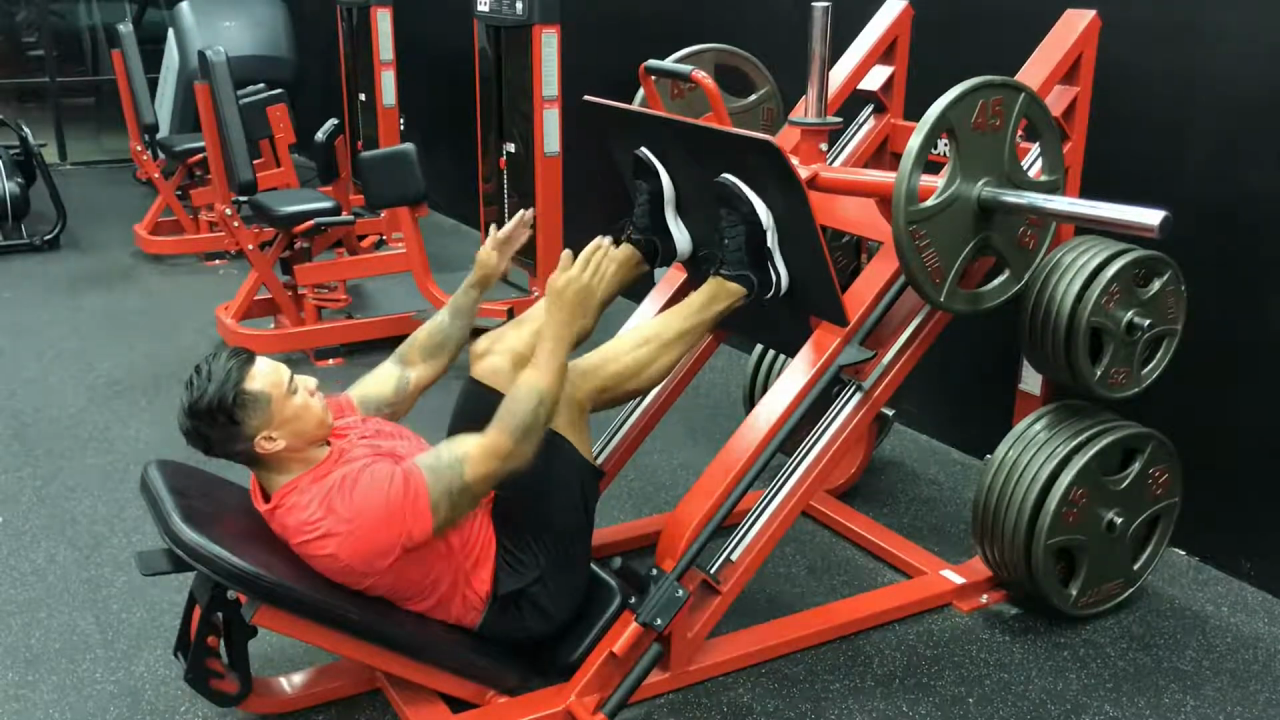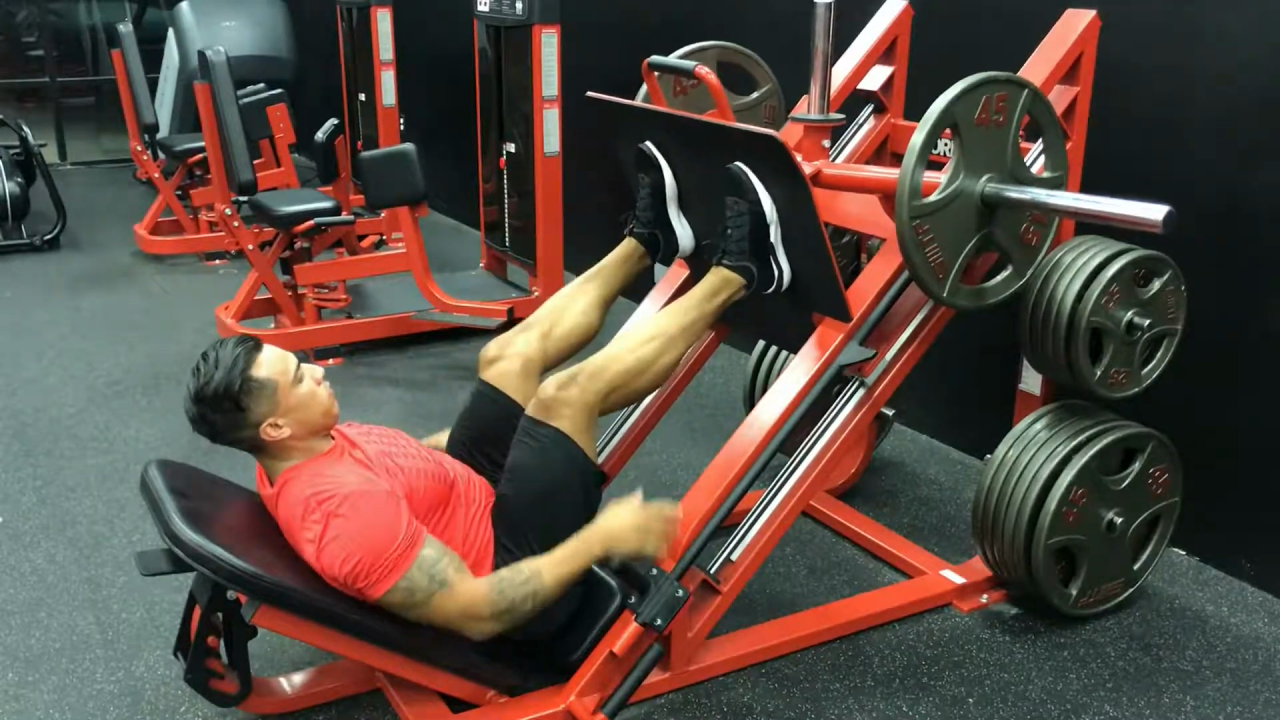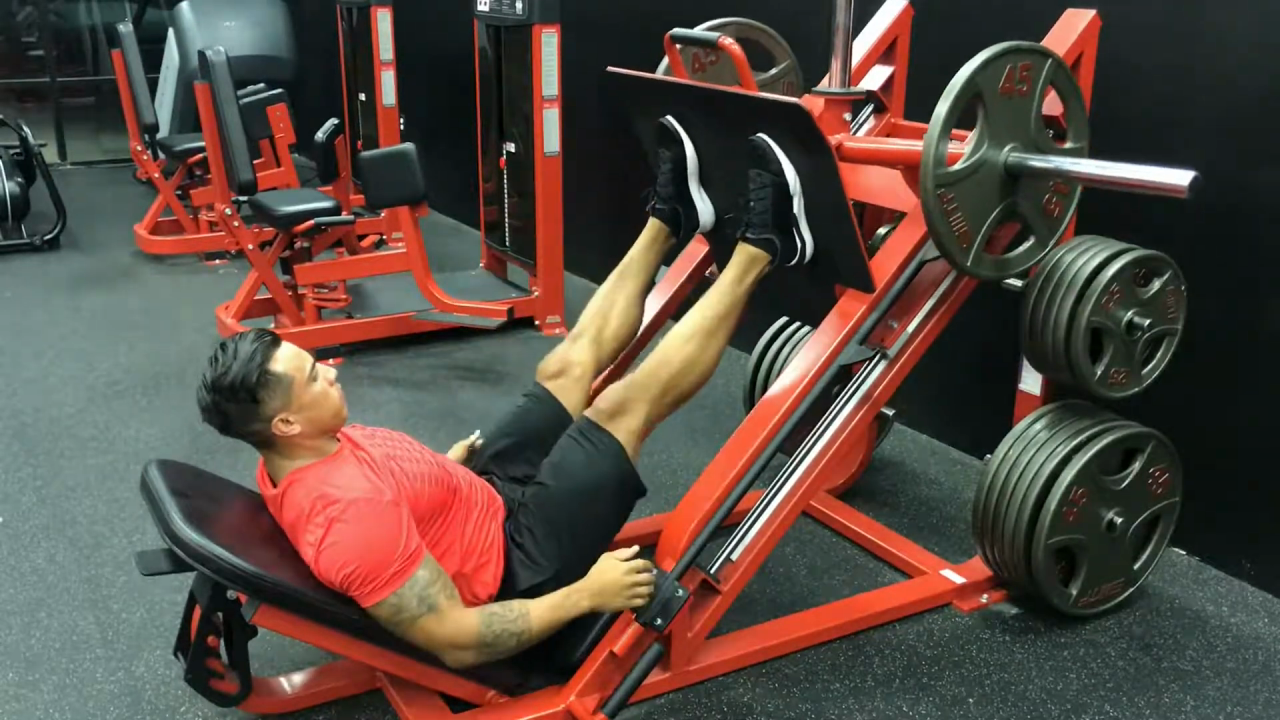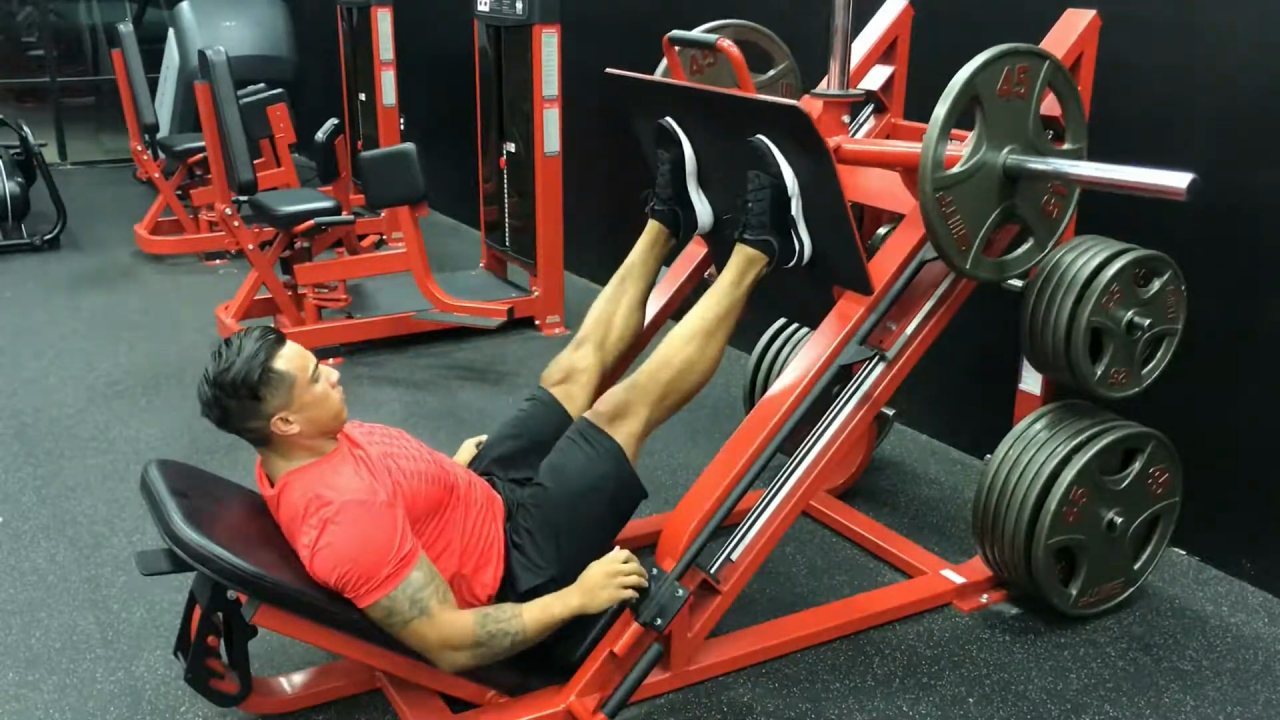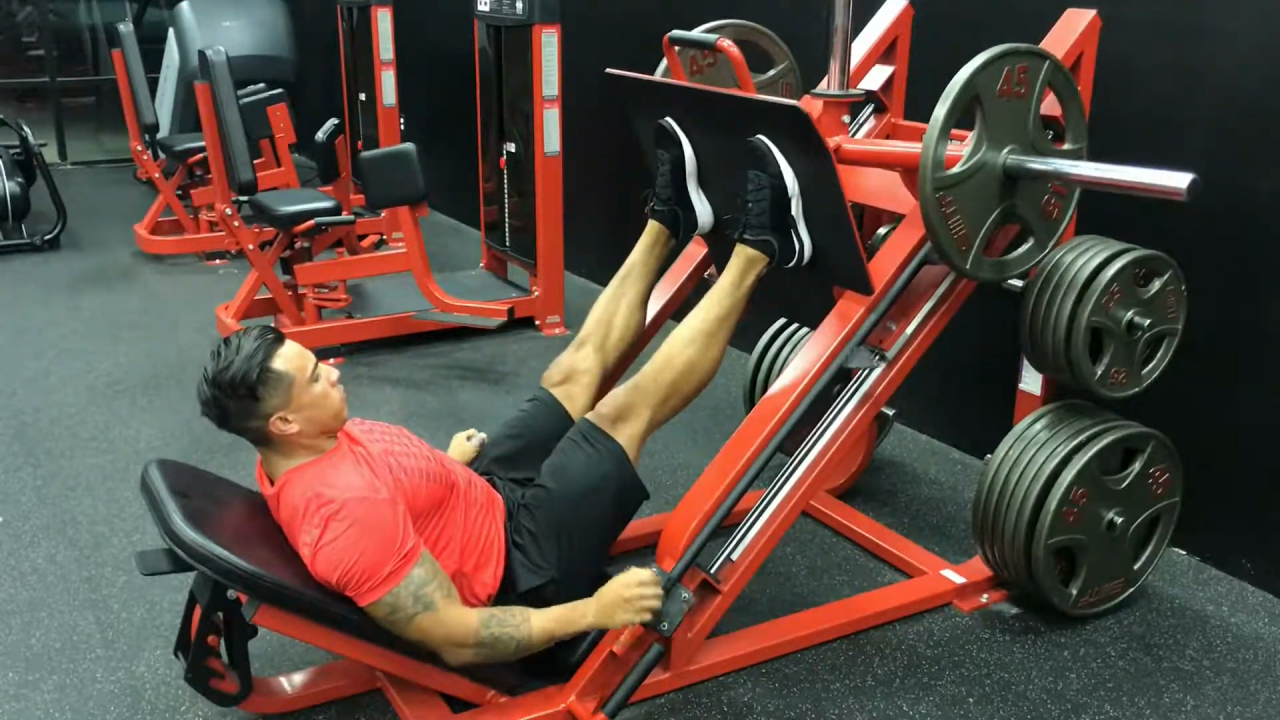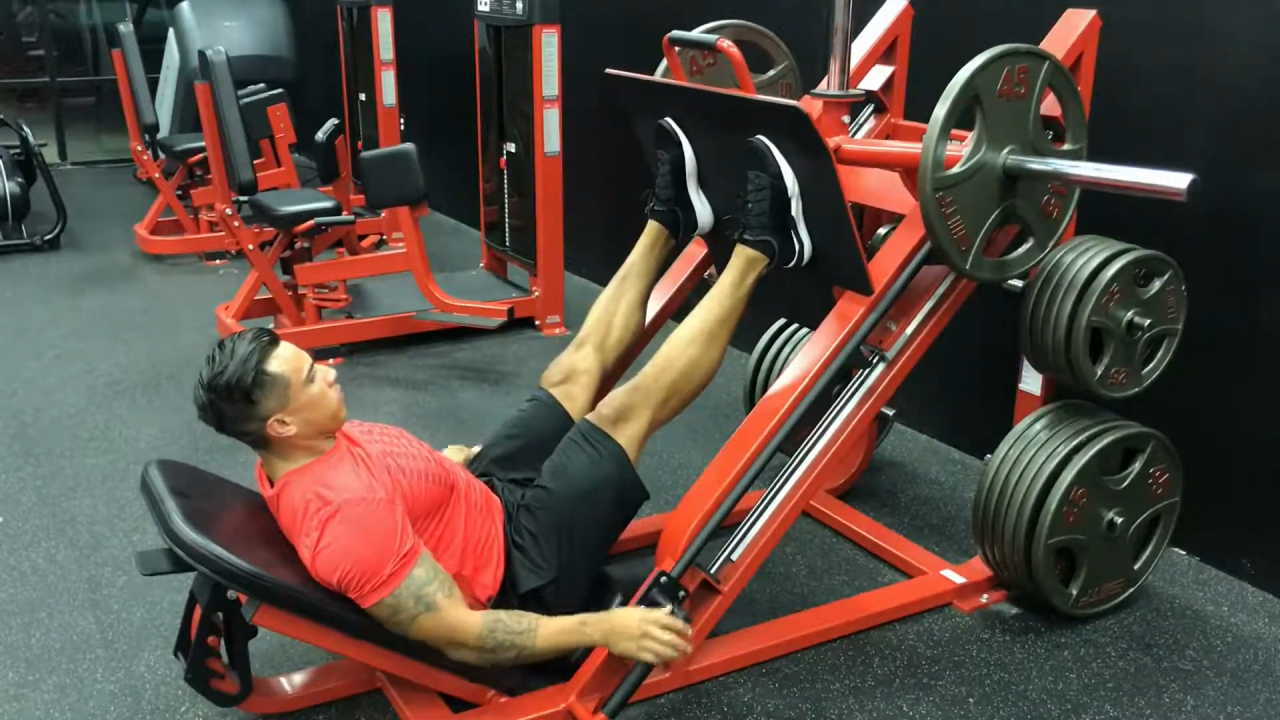
dt=0.3s
person 1, frame 1
left shoulder: (295, 455)
right shoulder: (345, 508)
left elbow: (407, 373)
right elbow: (507, 451)
left wrist: (478, 280)
right wrist: (561, 319)
left hip: (469, 518)
right hip: (519, 588)
left knee: (496, 352)
right knee: (559, 387)
left ankle: (644, 246)
right ankle: (733, 284)
person 1, frame 2
left shoulder: (294, 460)
right shoulder: (343, 513)
right elbow: (478, 614)
left wrist: (441, 444)
right wrist: (599, 540)
left hip: (476, 509)
right hip: (518, 590)
left knee: (508, 356)
right knee: (563, 396)
left ankle: (647, 240)
right ankle: (734, 276)
person 1, frame 3
left shoulder: (298, 456)
right shoulder: (346, 518)
right elbow: (458, 644)
left wrist: (447, 464)
right wrist: (588, 594)
left hip: (488, 499)
right hip: (523, 568)
left knee: (567, 366)
right knee: (621, 406)
left ankle: (668, 220)
right ankle: (759, 251)
person 1, frame 4
left shoulder: (298, 455)
right shoulder: (342, 518)
right elbow: (451, 647)
left wrist: (453, 468)
right wrist: (579, 596)
left hip: (487, 498)
right hip: (521, 566)
left knee: (574, 370)
right knee: (622, 408)
left ankle: (667, 221)
right ankle: (755, 252)
person 1, frame 5
left shoulder: (298, 454)
right shoulder: (344, 515)
right elbow: (457, 641)
left wrist: (445, 461)
right wrist: (596, 609)
left hip: (488, 502)
right hip: (523, 568)
left knee: (574, 370)
right knee: (623, 409)
left ankle: (668, 220)
right ankle: (757, 252)
person 1, frame 6
left shoulder: (299, 455)
right shoulder: (344, 517)
right elbow: (461, 638)
left wrist: (439, 463)
right wrist: (605, 628)
left hip: (487, 499)
right hip: (524, 572)
left knee: (573, 371)
right knee: (625, 409)
left ankle: (667, 222)
right ankle: (757, 252)
